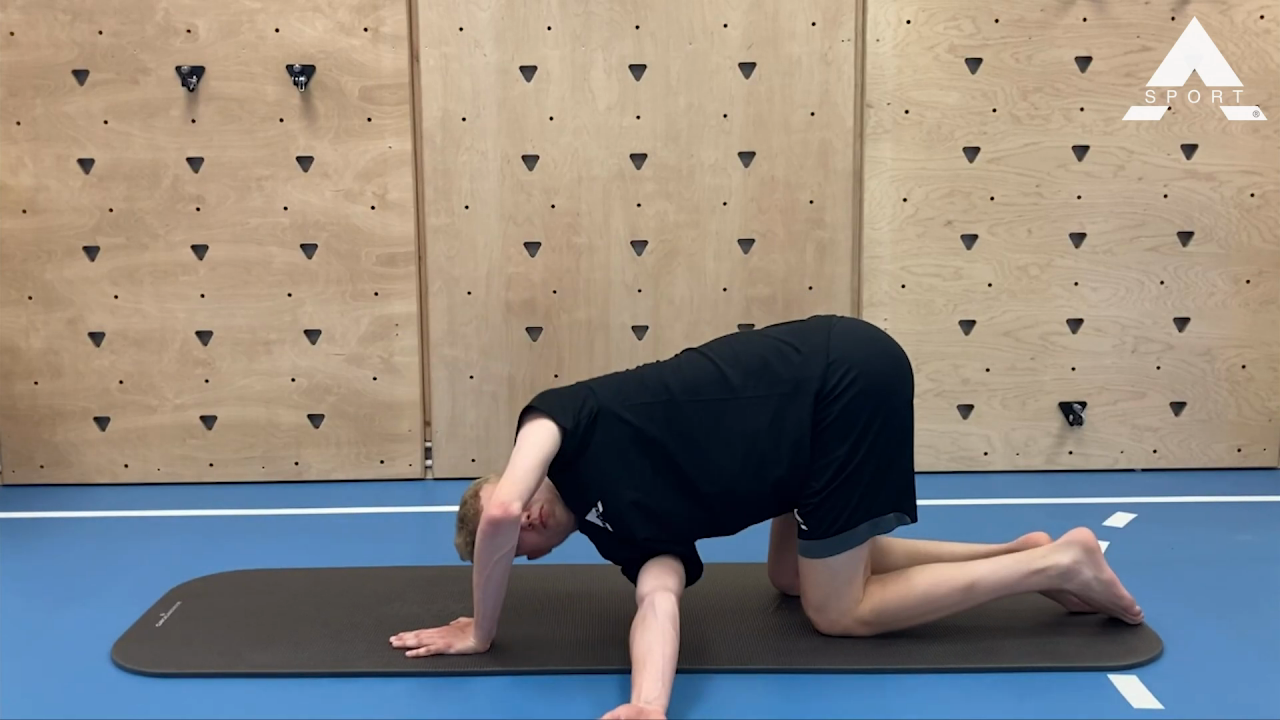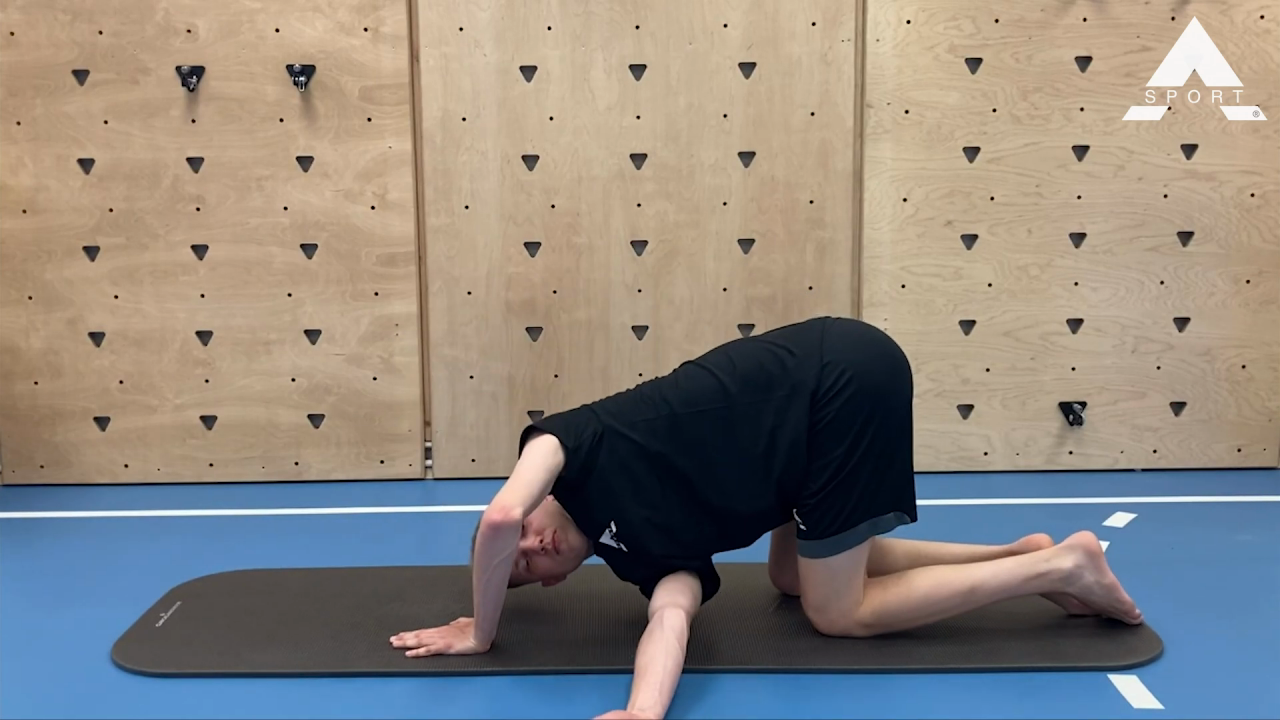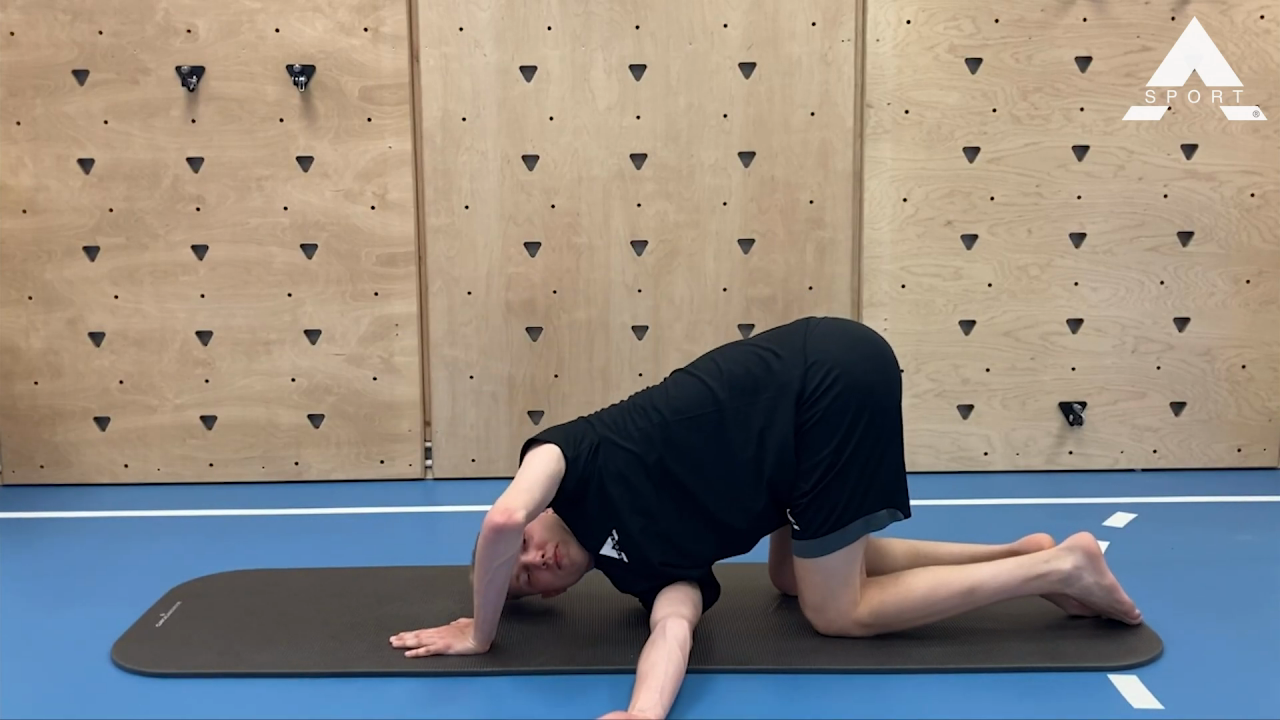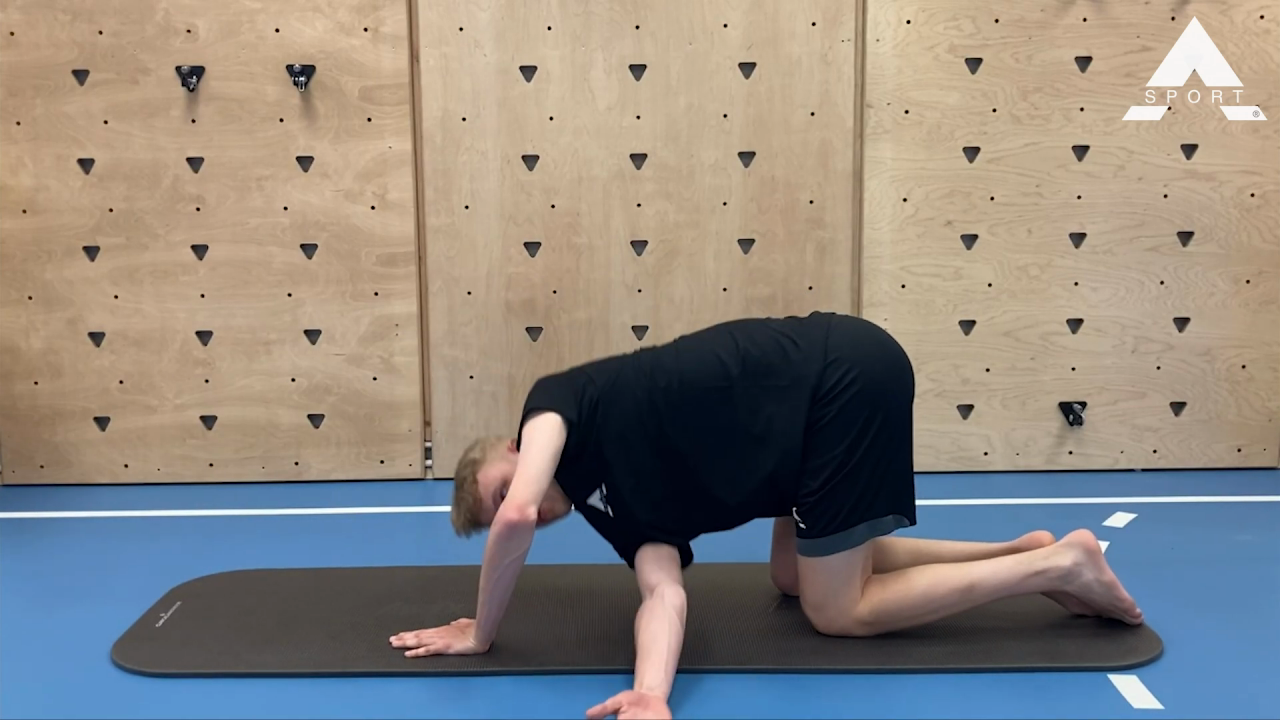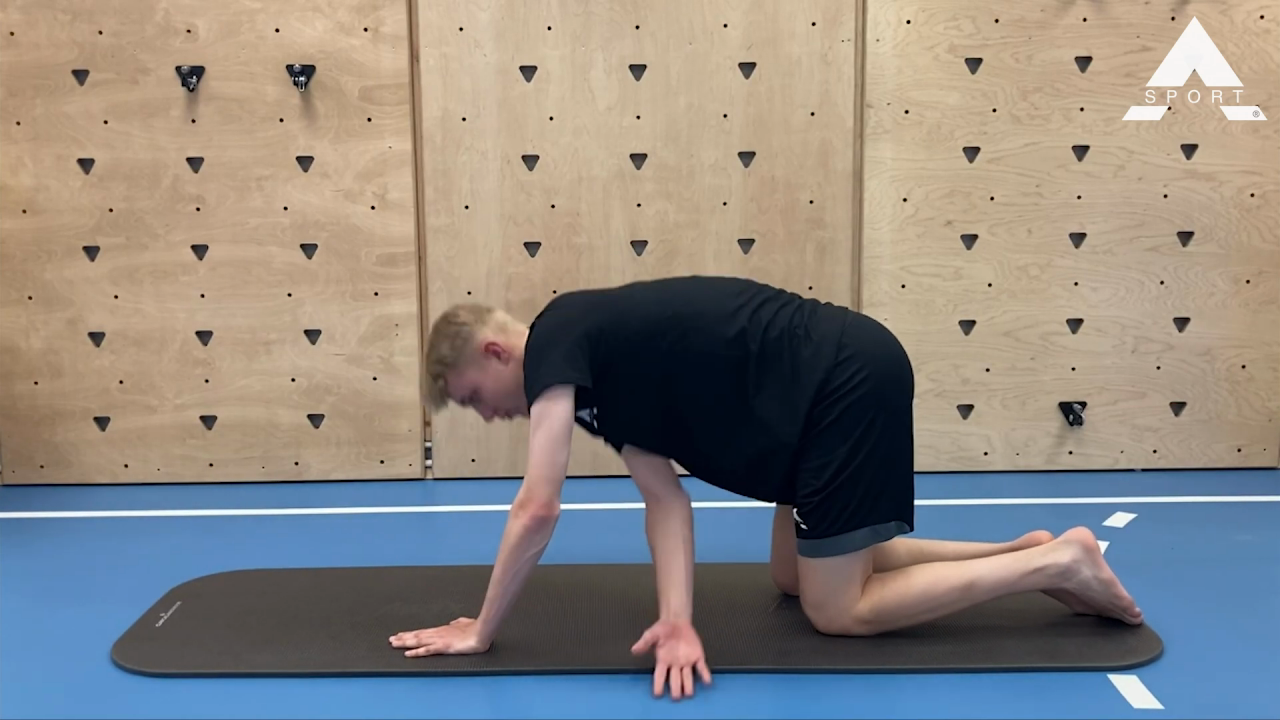
dt=0.3s
person 1, frame 1
left shoulder: (553, 421)
right shoulder: (626, 524)
left elbow: (498, 510)
right elbow: (660, 601)
left wrist: (480, 632)
left hip: (847, 378)
right hip: (839, 379)
left knee: (838, 611)
right knee: (795, 577)
left ankle: (1057, 564)
right ankle: (1019, 553)
person 1, frame 2
left shoulder: (562, 442)
left elbow: (497, 517)
right elbow: (673, 617)
left wrist: (481, 632)
left hip: (843, 377)
right hip: (837, 377)
left knee: (838, 611)
right knee: (796, 576)
left ankle: (1060, 568)
right ankle: (1020, 553)
person 1, frame 3
left shoulder: (561, 455)
left elbow: (499, 521)
right elbow: (676, 628)
left wrist: (479, 633)
left hip: (831, 375)
right hip: (831, 373)
left knee: (836, 612)
right knee: (796, 575)
left ankle: (1059, 569)
right ankle: (1021, 553)
person 1, frame 4
left shoulder: (551, 404)
right shoulder: (610, 491)
left elbow: (518, 517)
right elbow: (663, 588)
left wrist: (479, 632)
left hip: (846, 379)
right hip: (844, 374)
left knee: (837, 609)
right knee: (797, 575)
left ankle: (1059, 566)
right ankle: (1021, 550)
person 1, frame 5
left shoulder: (557, 337)
right shoulder: (598, 381)
left elbow: (536, 510)
right elbow: (665, 497)
left wrist: (481, 630)
right wrist: (677, 621)
left hip: (848, 385)
right hip: (846, 369)
left knee: (837, 610)
right knee: (796, 576)
left ankle: (1055, 563)
right ankle: (1025, 551)
